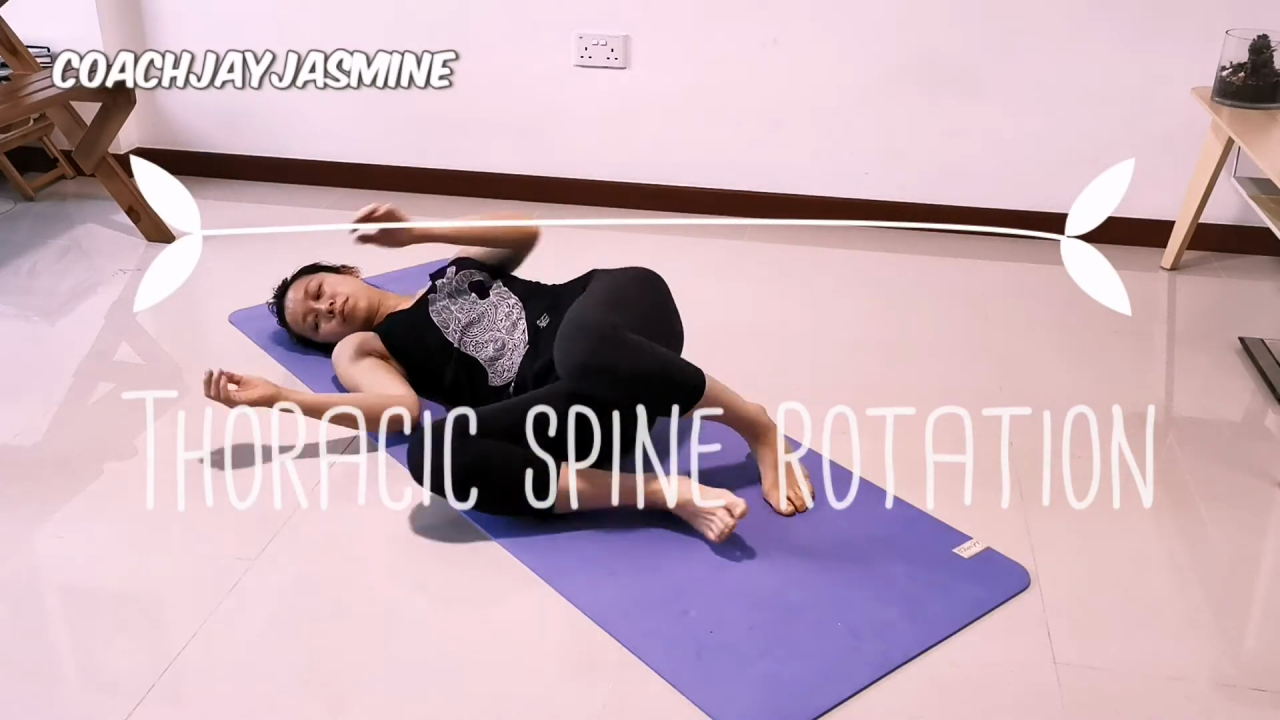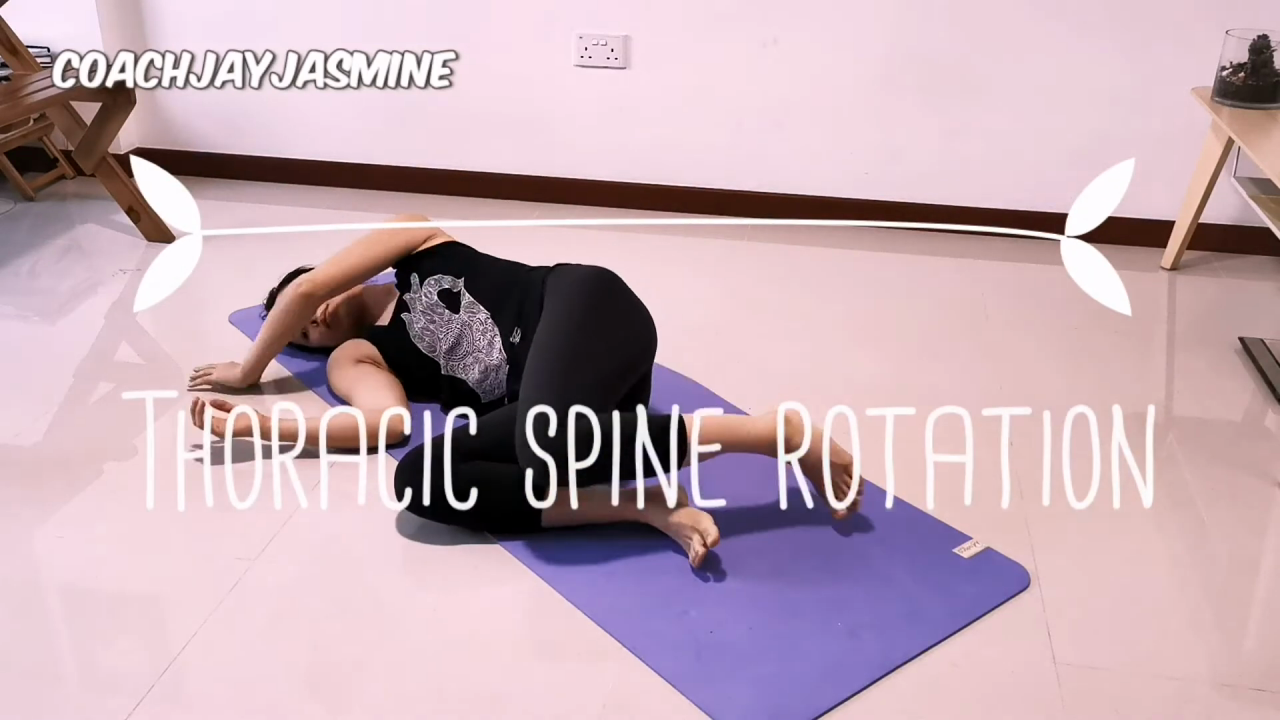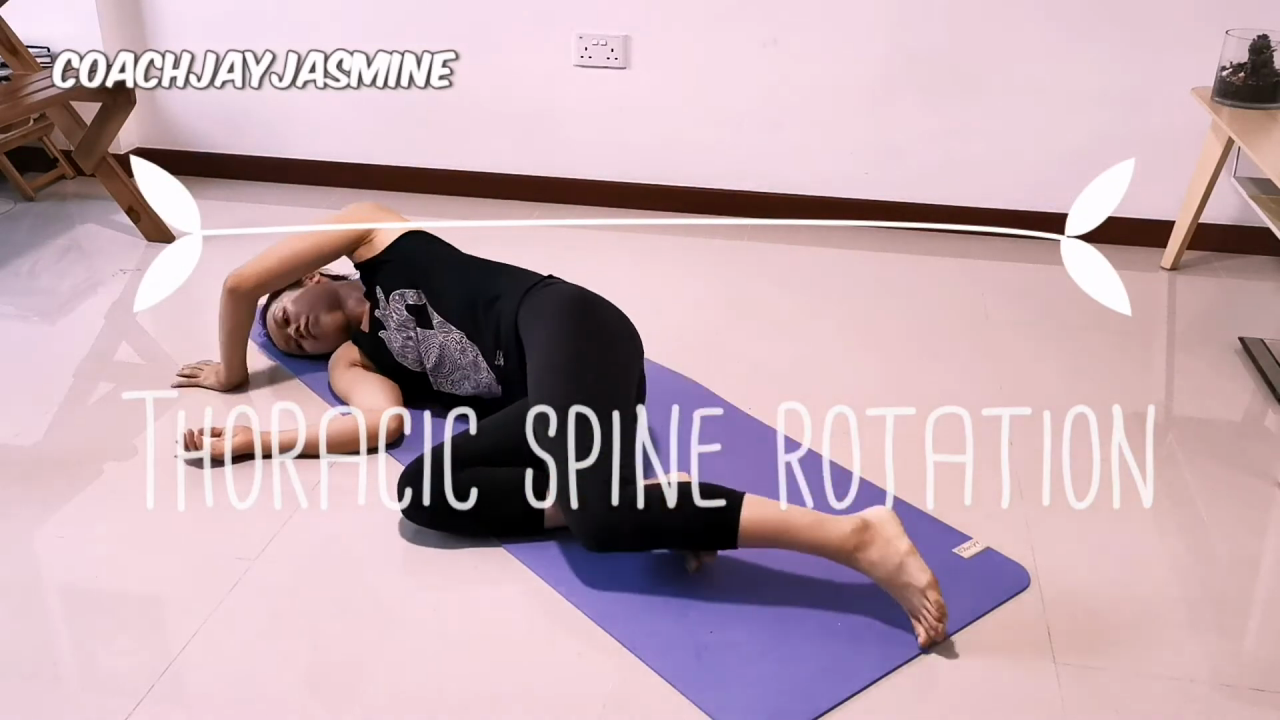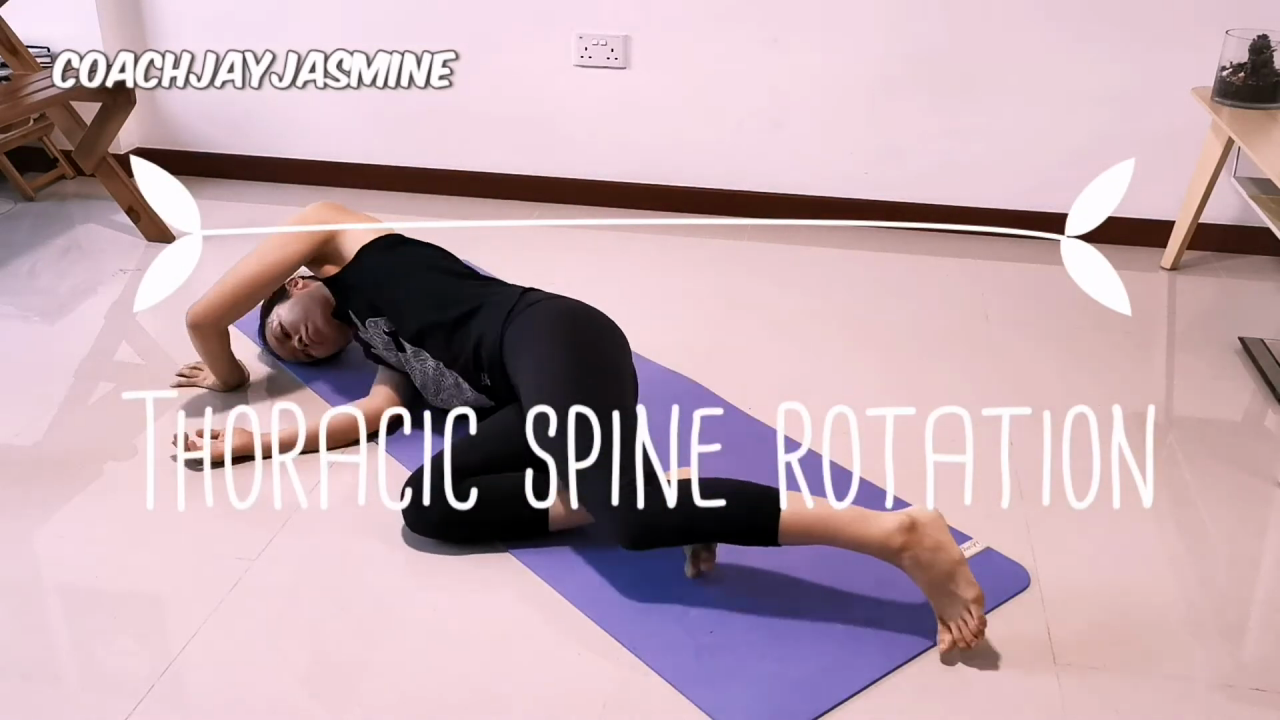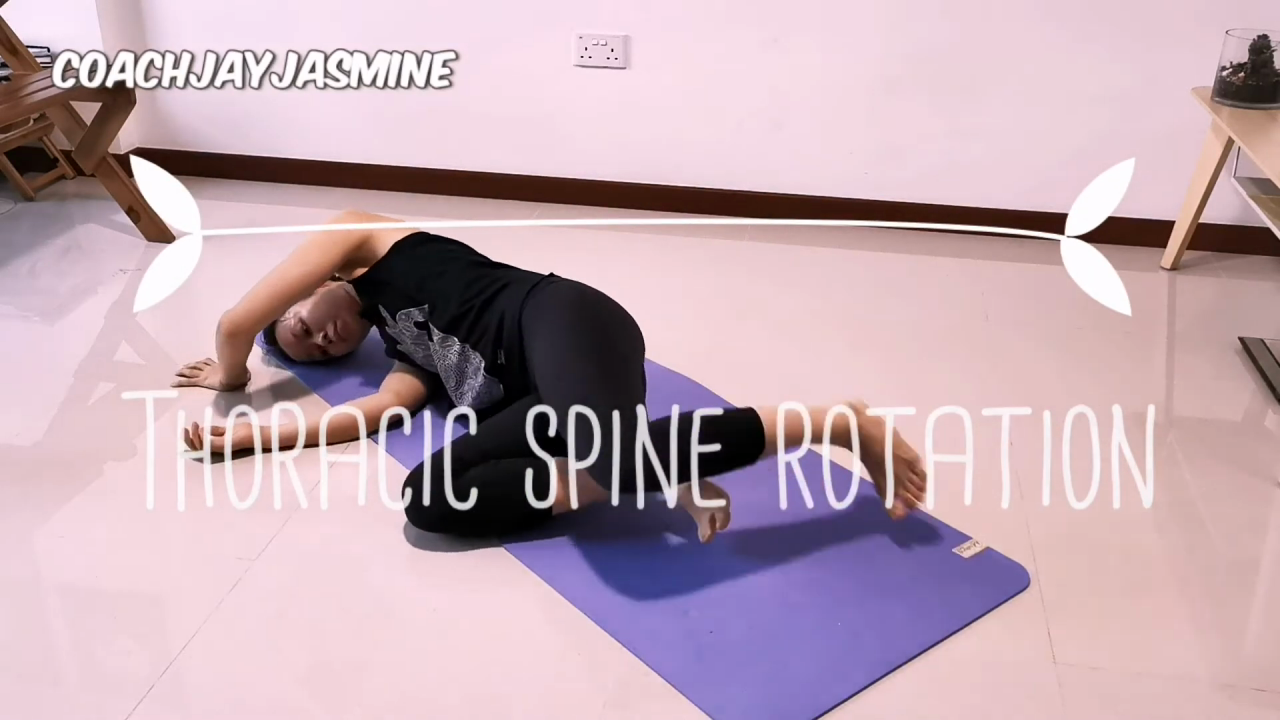
dt=0.4s
person 1, frame 1
left shoulder: (456, 269)
right shoulder: (357, 350)
left elbow: (523, 236)
right elbow: (400, 410)
left wrist: (414, 232)
right wrist: (279, 395)
right hip: (573, 403)
left knee: (586, 348)
right knee: (432, 450)
left ankle: (755, 425)
right ankle: (663, 494)
person 1, frame 2
left shoulder: (419, 251)
right shoulder: (353, 359)
left elbow: (306, 287)
right elbow: (388, 422)
left wrist: (251, 367)
right wrist: (259, 423)
right hip: (547, 399)
left knee: (546, 439)
right knee: (418, 480)
left ankle: (780, 431)
right ankle: (652, 507)
person 1, frame 3
left shoulder: (369, 231)
right shoulder: (350, 364)
left elbow: (240, 283)
right elbow: (385, 425)
left wrist: (234, 372)
right wrist: (252, 439)
left hip: (561, 326)
right hip: (542, 398)
left knee: (595, 508)
right knee: (424, 489)
left ankle: (856, 536)
right ankle: (647, 505)
person 1, frame 4
left shoulder: (329, 233)
right shoulder: (381, 352)
left elbow: (204, 313)
right elbow: (378, 413)
left wrist: (229, 376)
right wrist: (252, 438)
left hip: (547, 340)
right hip: (535, 399)
left knee: (632, 517)
right knee: (427, 502)
left ankle: (899, 534)
right ankle: (636, 491)
person 1, frame 5
left shoulder: (351, 245)
right shoulder: (408, 353)
left elbow: (238, 322)
right elbow: (377, 411)
left wrist: (232, 374)
right wrist: (249, 435)
left hip: (557, 320)
right hip: (538, 394)
left knee: (616, 452)
right knee: (429, 497)
left ankle: (842, 422)
right ankle: (658, 475)
